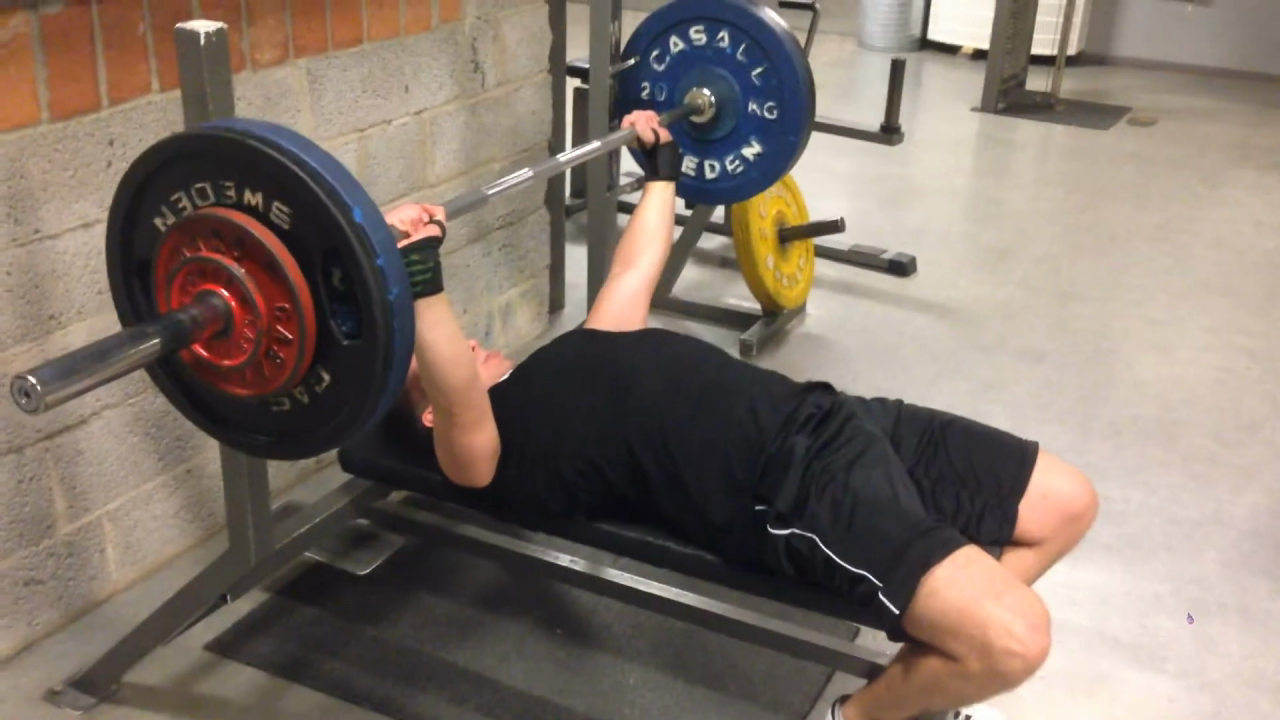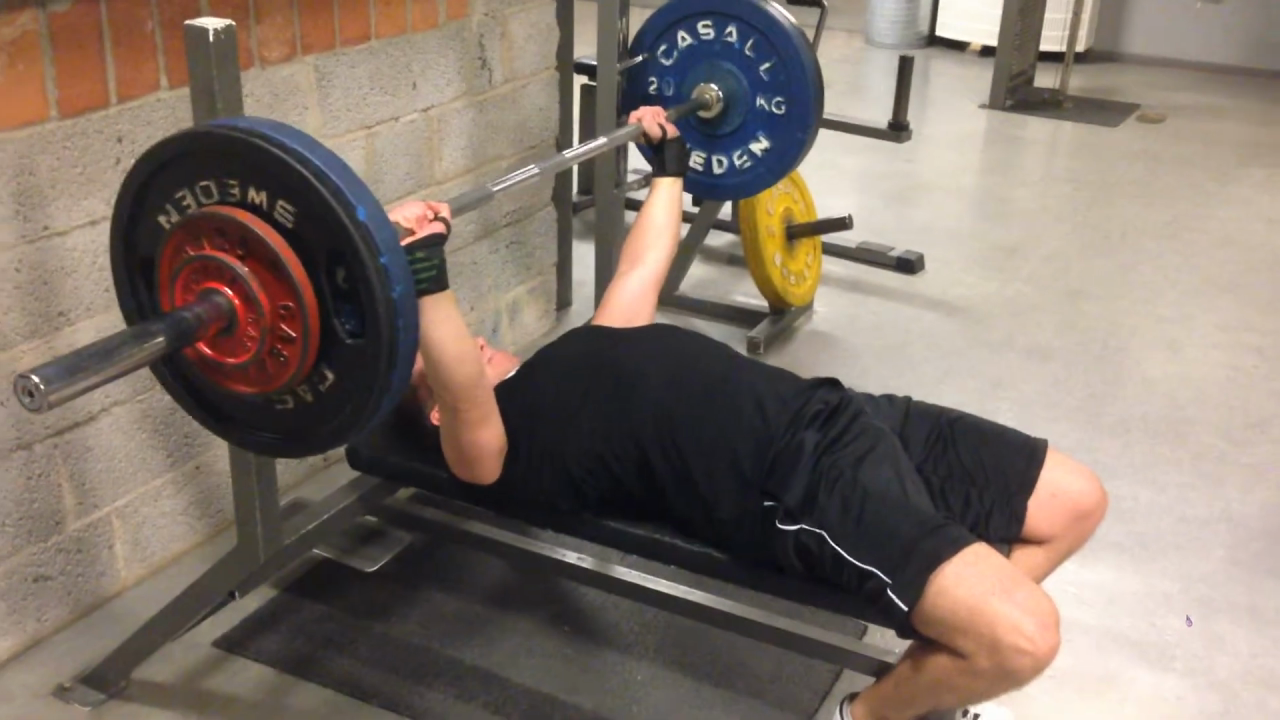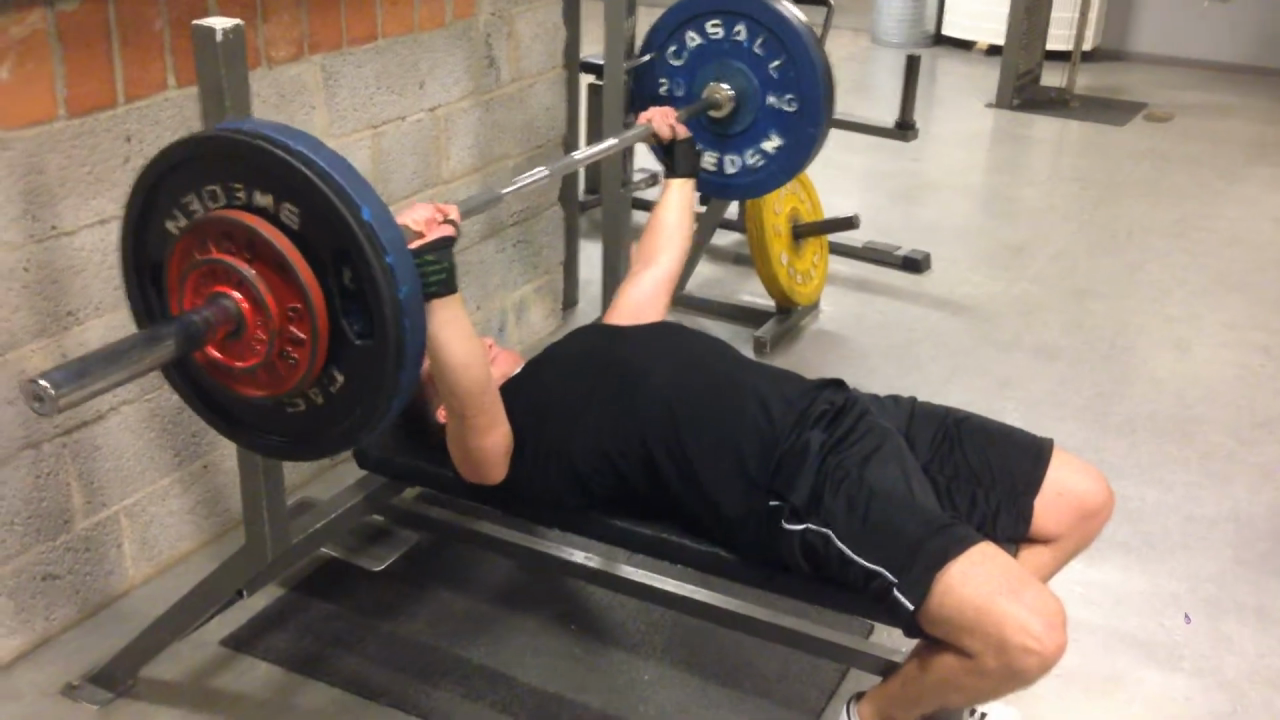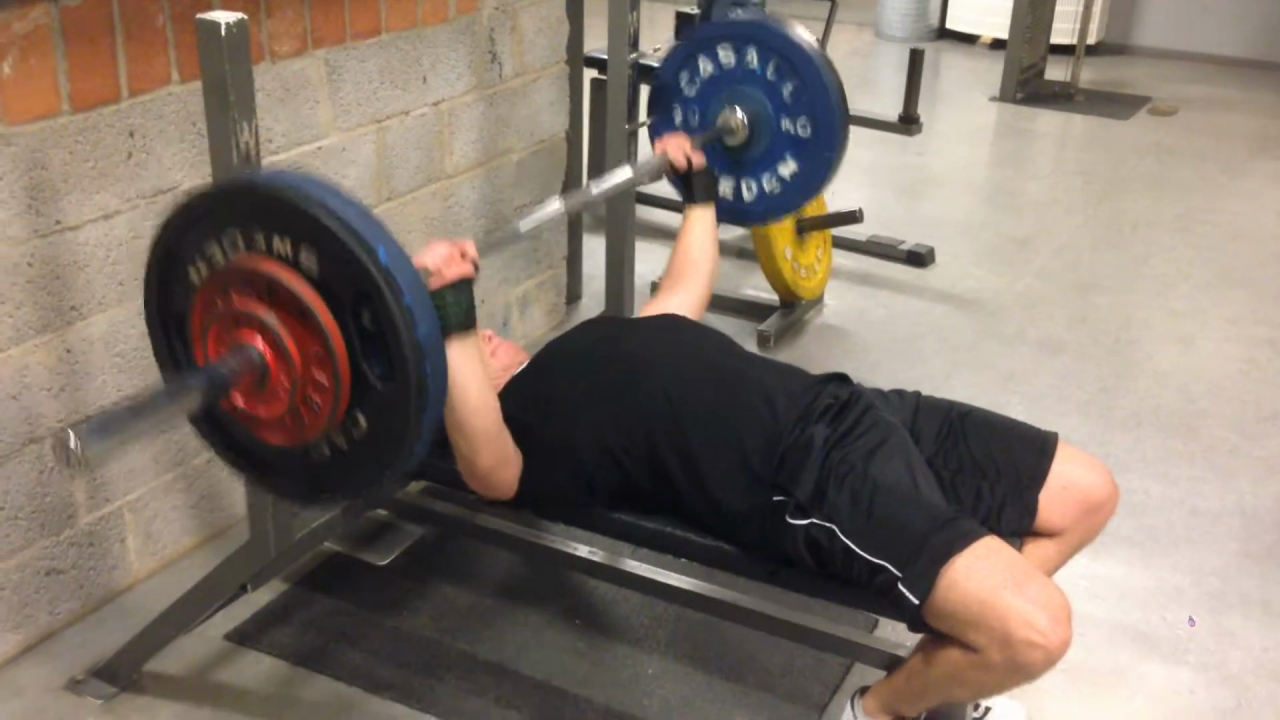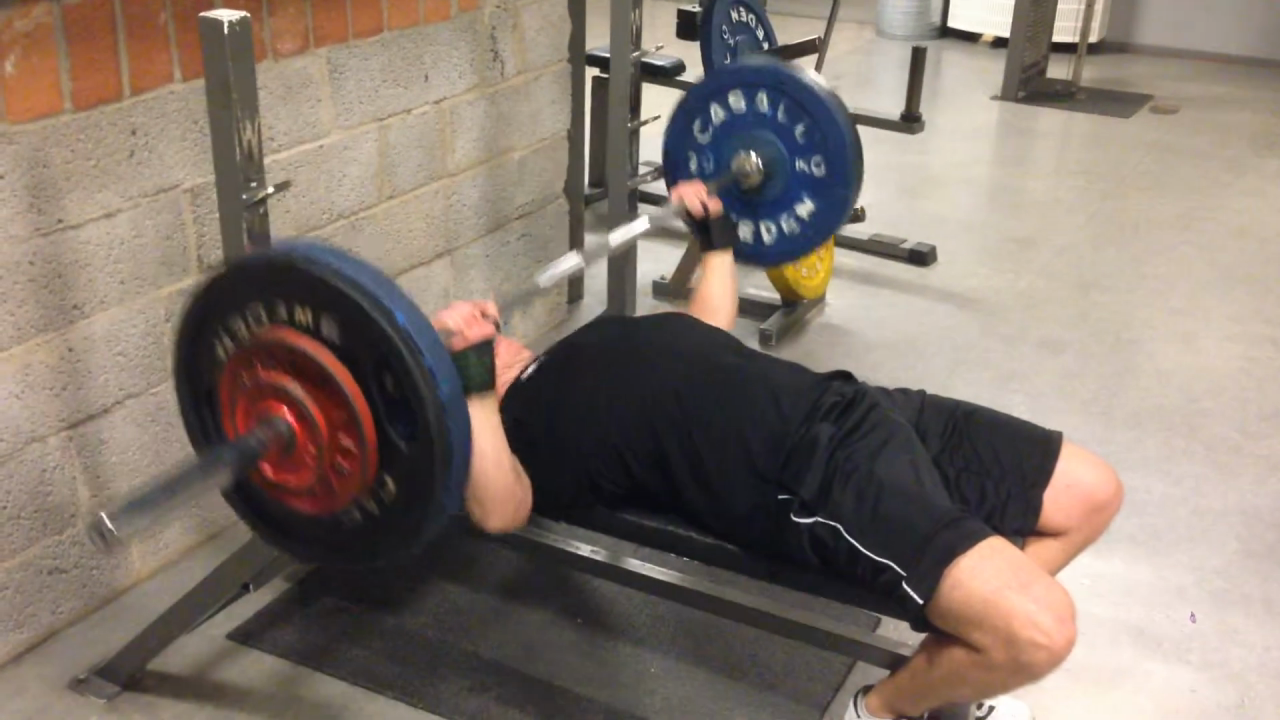
dt=0.2s
person 1, frame 1
left shoulder: (567, 359)
right shoulder: (490, 446)
left elbow: (634, 272)
right elbow: (456, 397)
left wrist: (661, 164)
right wrist: (419, 273)
right hip: (787, 489)
left knee: (1068, 506)
right knee: (1011, 644)
person 1, frame 2
left shoulder: (573, 359)
right shoulder: (499, 443)
left elbow: (643, 267)
right elbow: (463, 395)
left wrist: (668, 158)
right wrist: (423, 271)
right hip: (795, 484)
left knee: (1078, 503)
right knee: (1020, 642)
person 1, frame 3
left shoulder: (576, 358)
right shoulder: (508, 439)
left elbow: (655, 269)
right elbow: (471, 410)
left wrist: (679, 160)
right wrist: (431, 276)
right hip: (799, 485)
left knee: (1083, 503)
right knee: (1027, 640)
person 1, frame 4
left shoulder: (573, 359)
right shoulder: (515, 426)
left elbow: (684, 295)
right elbow: (485, 461)
left wrist: (697, 187)
right wrist: (447, 310)
right hip: (806, 481)
left knee: (1088, 495)
right knee: (1031, 633)
person 1, frame 5
left shoulder: (577, 358)
right shoulder: (520, 428)
left elbow: (709, 337)
right elbow: (498, 510)
left wrist: (716, 234)
right hip: (811, 479)
left knee: (1093, 494)
right knee: (1037, 635)
left ankle: (949, 664)
